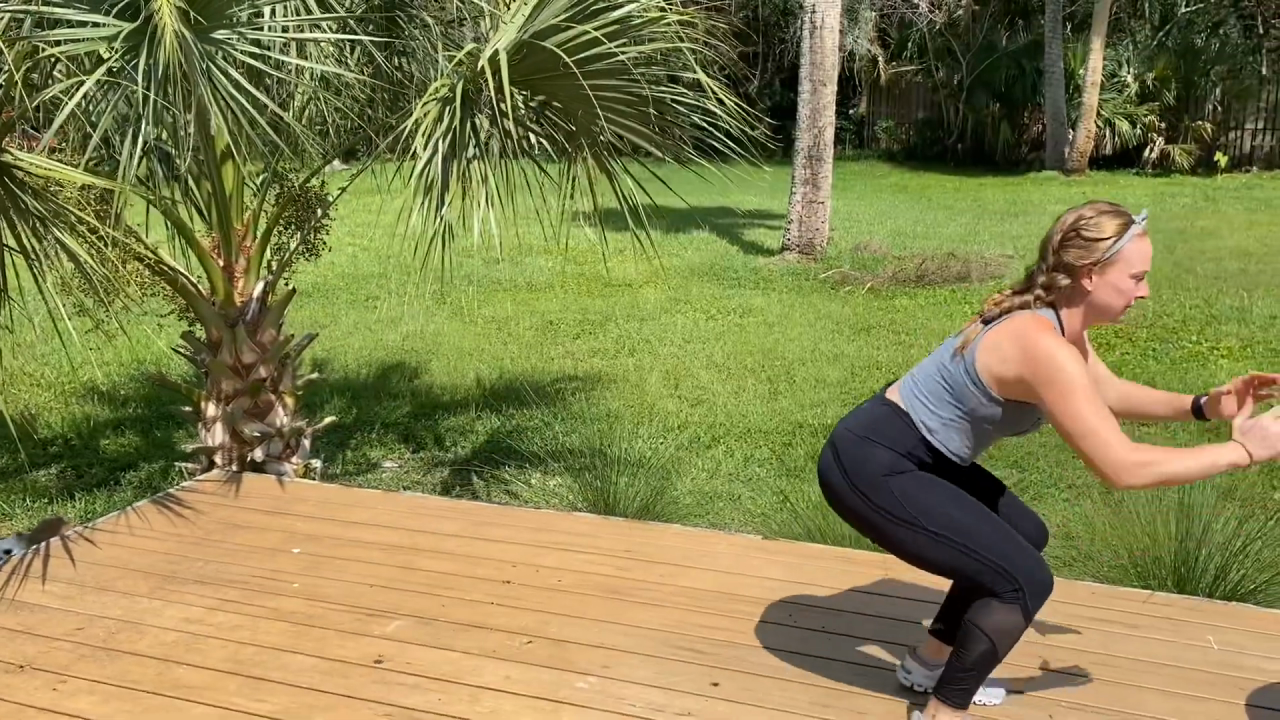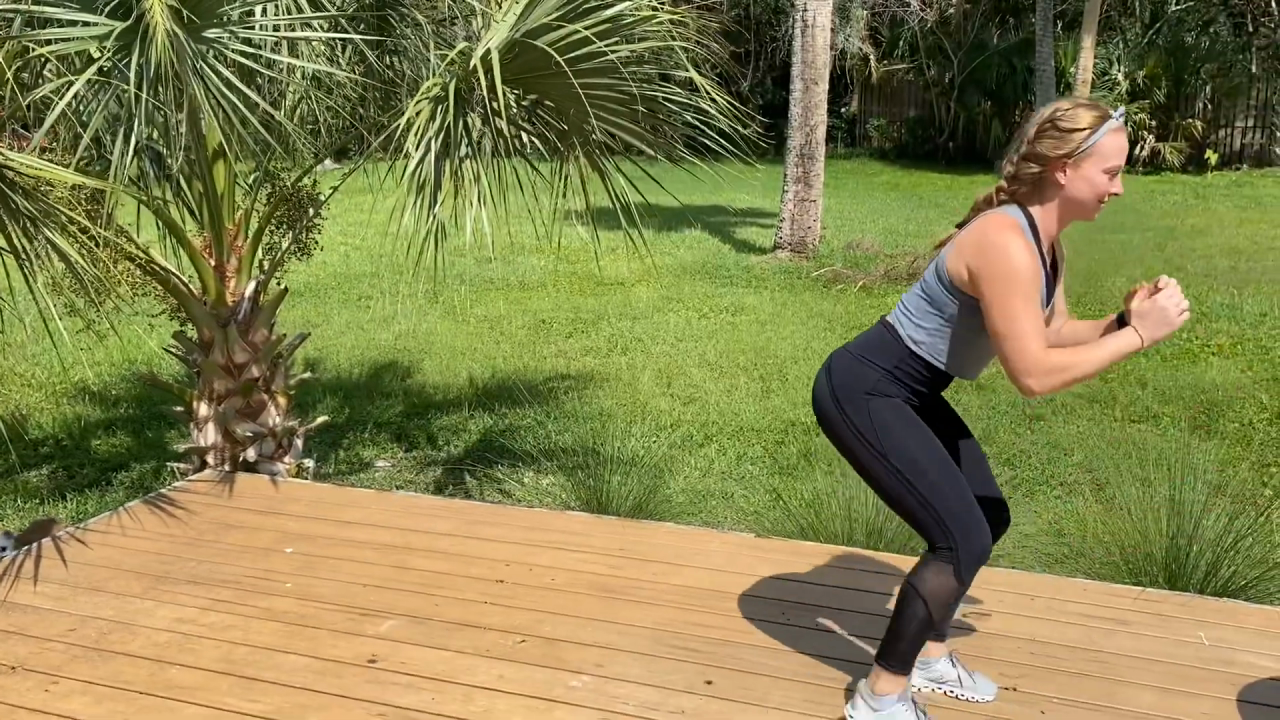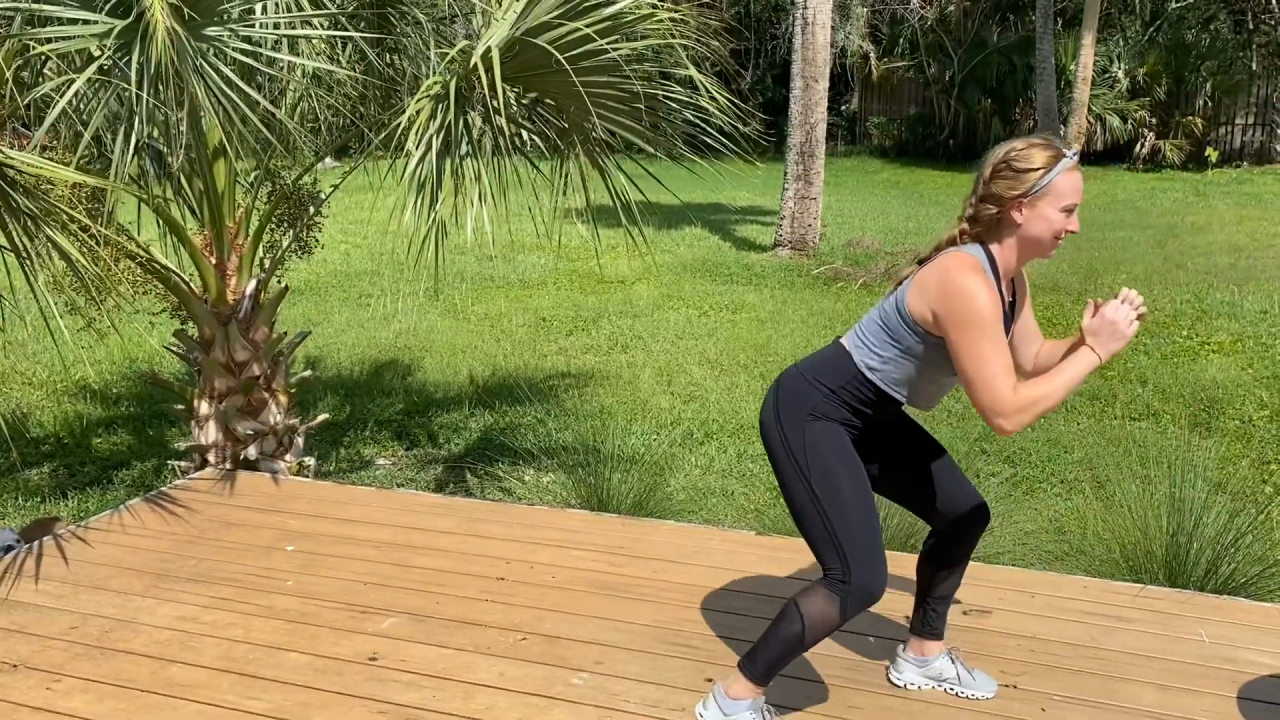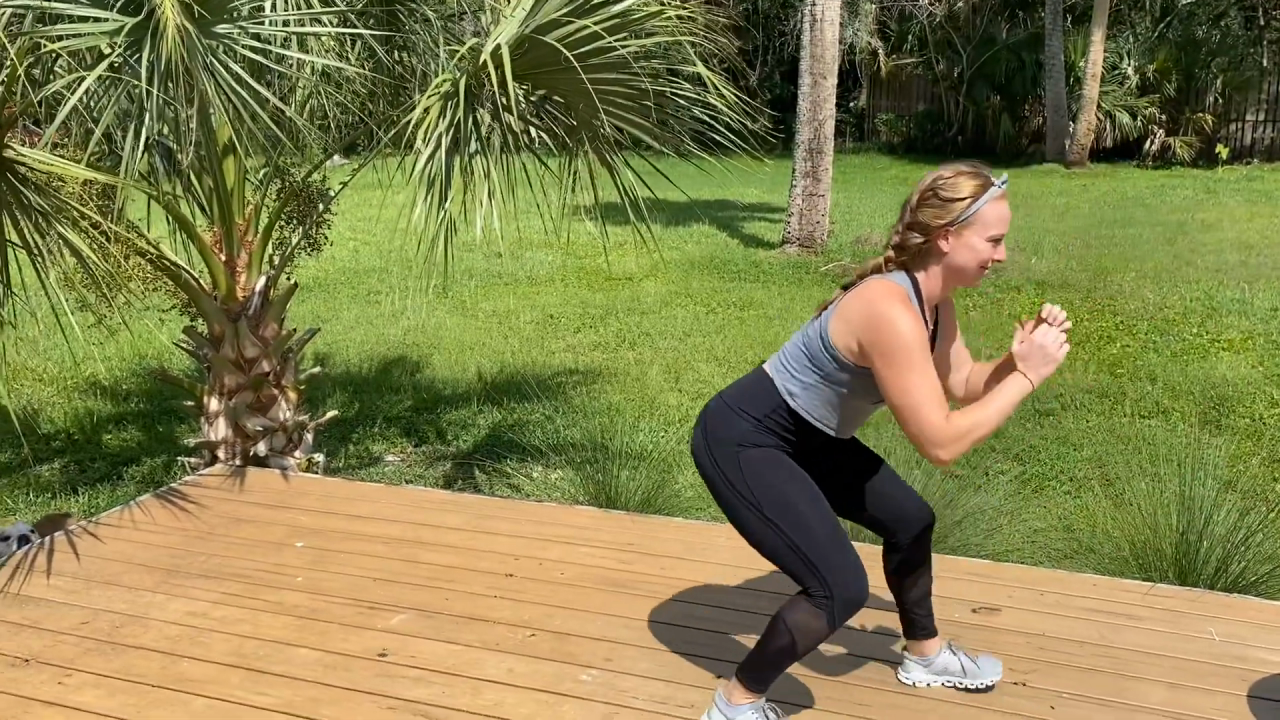
dt=0.3s
person 1, frame 1
left shoulder: (1053, 321)
right shoulder: (1043, 345)
left elbow: (1113, 395)
right elbow: (1123, 469)
left wrist: (1207, 407)
left hip: (911, 453)
right hip: (869, 468)
left knee: (1023, 541)
right knee: (1025, 579)
left ankle: (929, 661)
person 1, frame 2
left shoulder: (1042, 234)
right shoulder: (1005, 242)
left elbow: (1056, 334)
right elbow: (1035, 374)
left wrist: (1125, 320)
right wrist: (1138, 336)
left hip: (907, 389)
right hip: (862, 392)
left knee: (985, 514)
right knee: (963, 540)
left ankle: (923, 653)
person 1, frame 3
left shoulder: (1005, 273)
right shoulder: (966, 283)
left elbow: (1030, 361)
right elbow: (1006, 411)
left wrist: (1088, 337)
right wrist: (1094, 350)
left hip: (861, 413)
right hip: (808, 414)
left knee: (965, 514)
right knee: (858, 579)
left ankle: (922, 656)
person 1, frame 4
left shoulder: (931, 296)
right shoulder: (891, 312)
left elbow: (962, 384)
right elbow: (941, 442)
left wrist: (1019, 356)
right wrist: (1028, 377)
left hip: (800, 433)
right hip: (738, 441)
left knee: (909, 520)
right knee: (840, 588)
left ankle: (924, 653)
